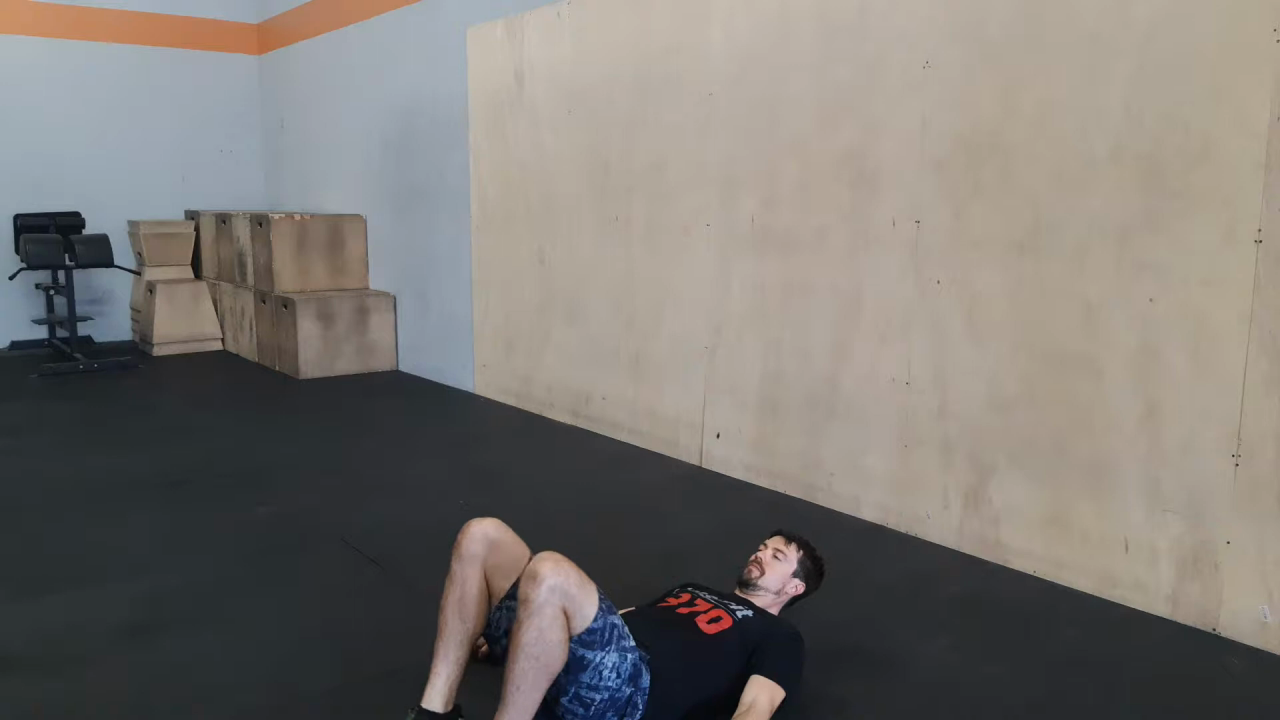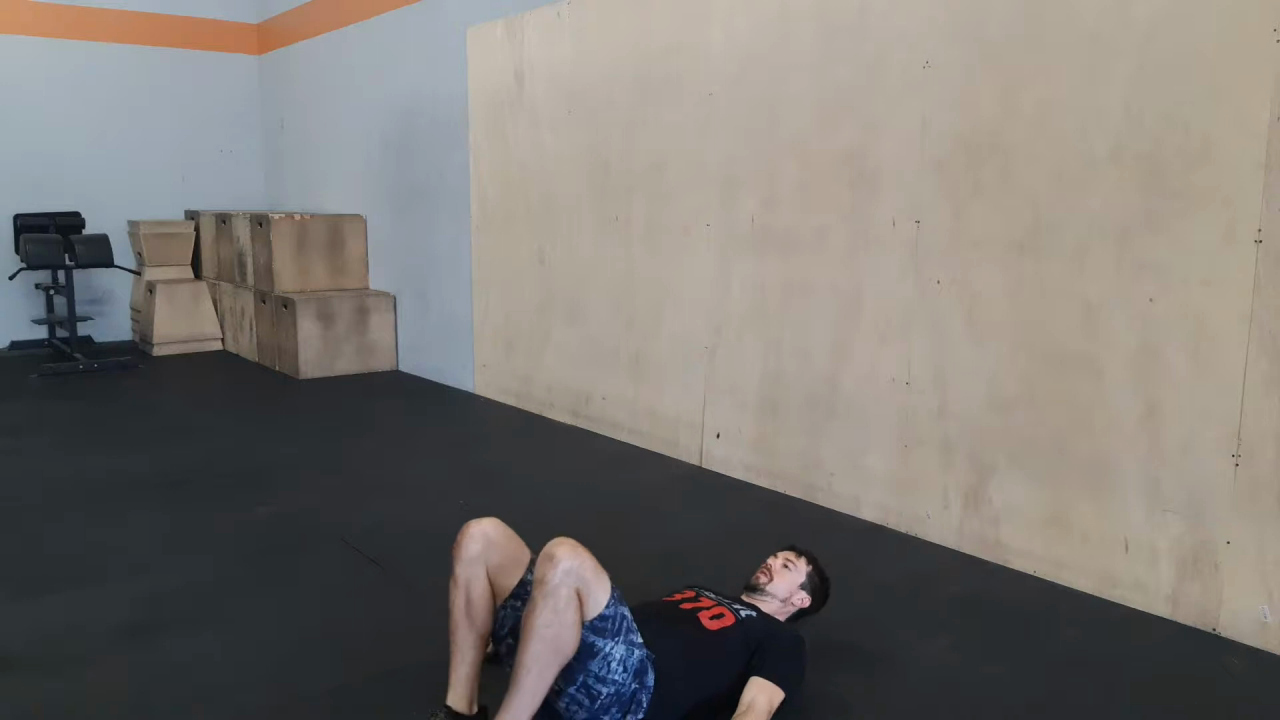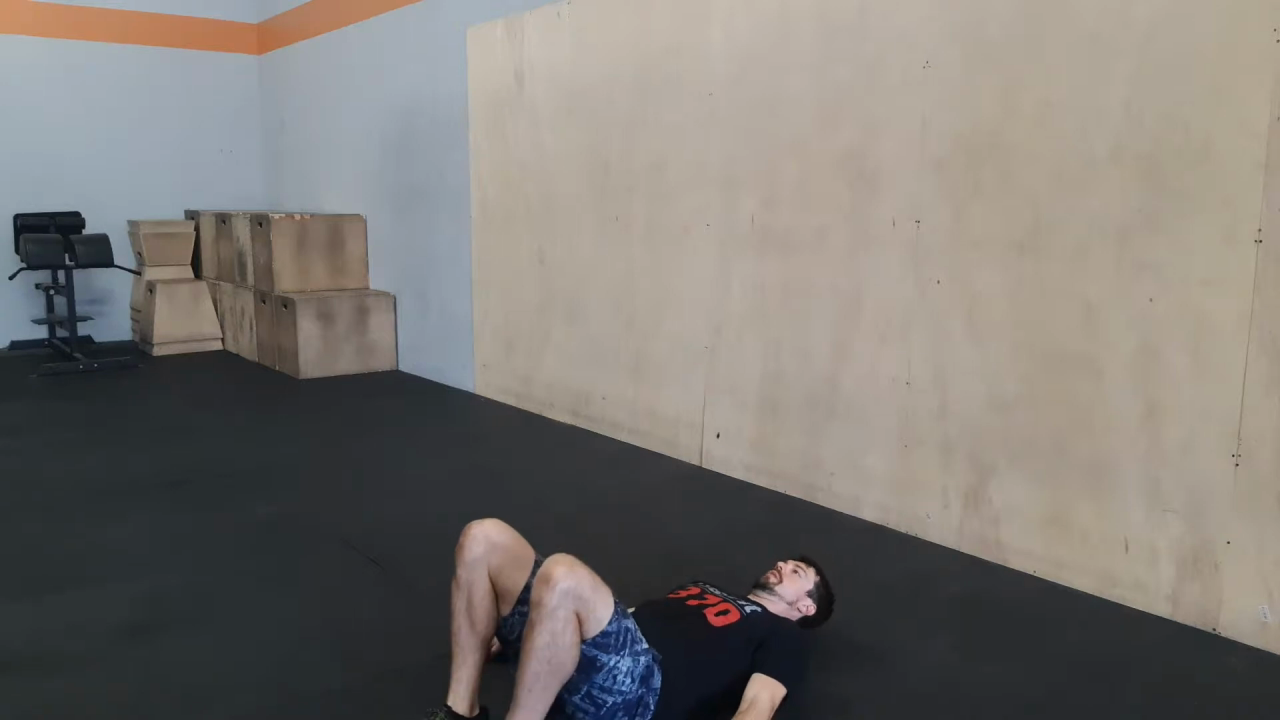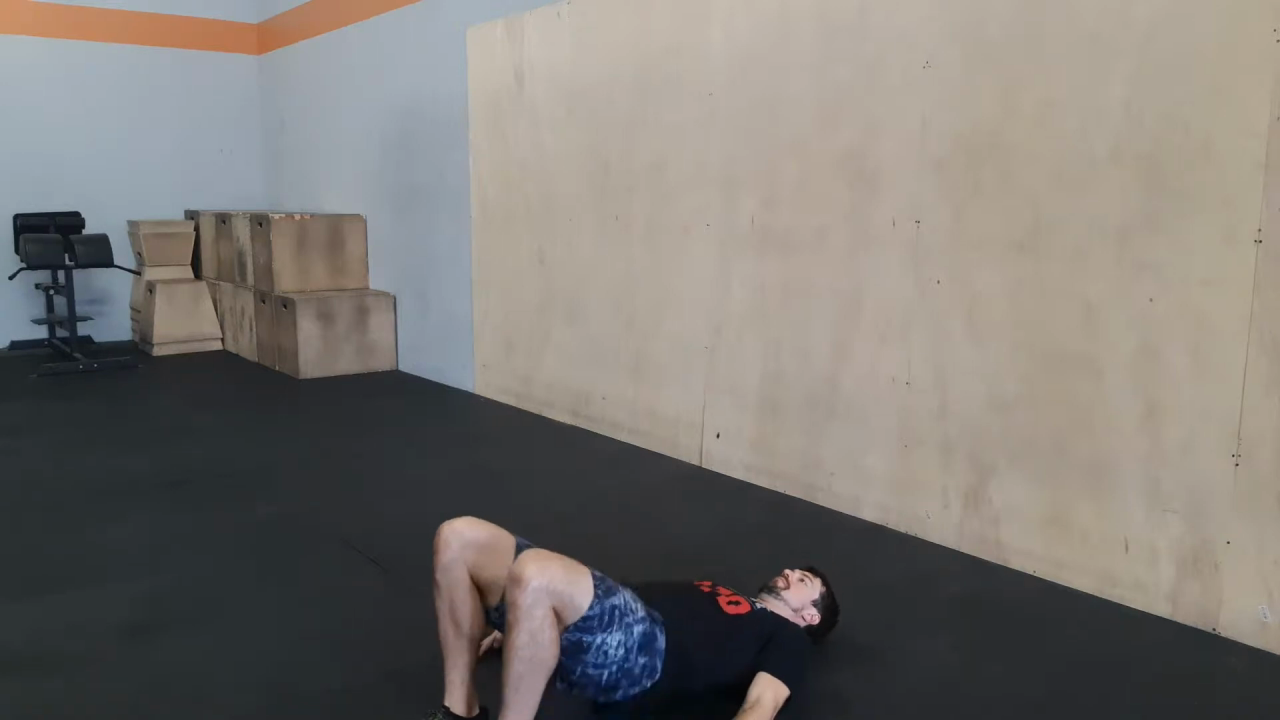
dt=0.4s
person 1, frame 1
left shoulder: (779, 638)
right shoulder: (693, 590)
right wrist: (515, 627)
left hip: (626, 685)
right hip: (565, 662)
left knee: (551, 574)
right knee: (482, 536)
person 1, frame 2
left shoulder: (780, 641)
right shoulder: (697, 593)
right wrist: (507, 626)
left hip: (626, 684)
right hip: (564, 665)
left knee: (565, 557)
right knee: (481, 537)
person 1, frame 3
left shoulder: (783, 637)
right shoulder: (704, 590)
right wrist: (517, 625)
left hip: (631, 682)
right hip: (574, 655)
left knee: (563, 576)
right knee: (484, 539)
person 1, frame 4
left shoulder: (787, 638)
right shoulder: (714, 595)
right wrist: (524, 624)
left hip: (639, 646)
right hip: (614, 618)
left knee: (535, 573)
right knee: (458, 538)
